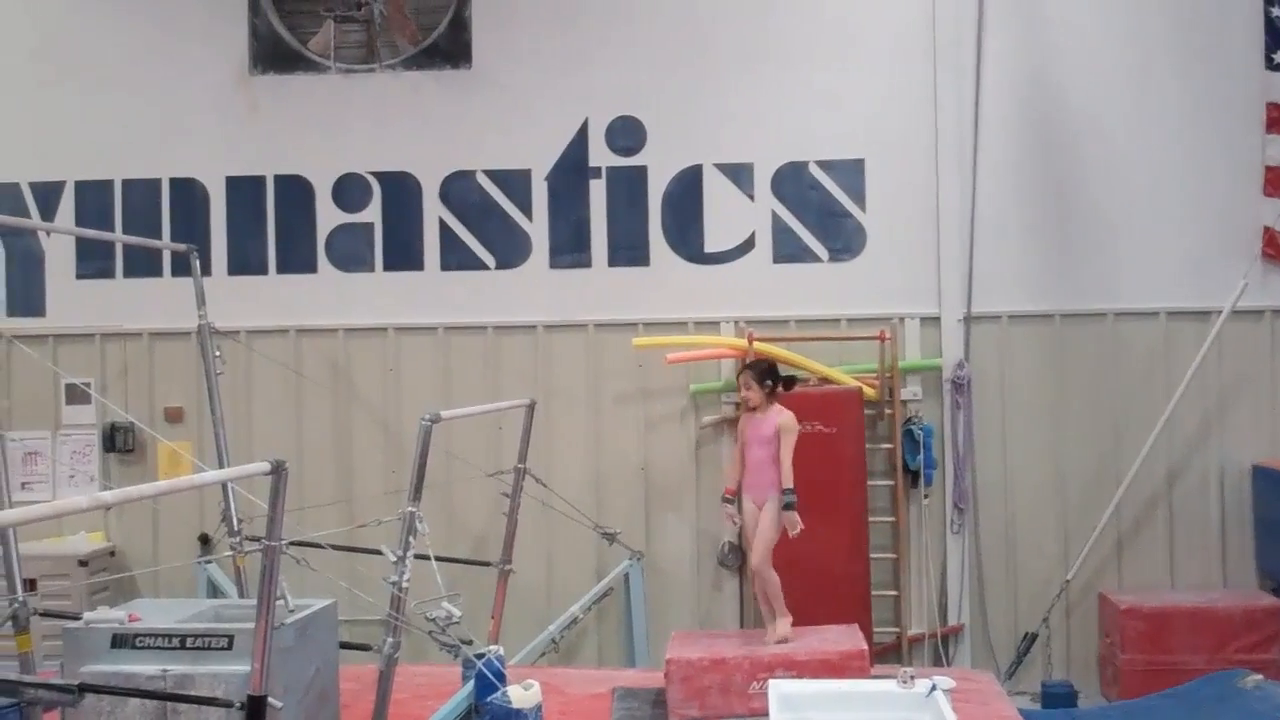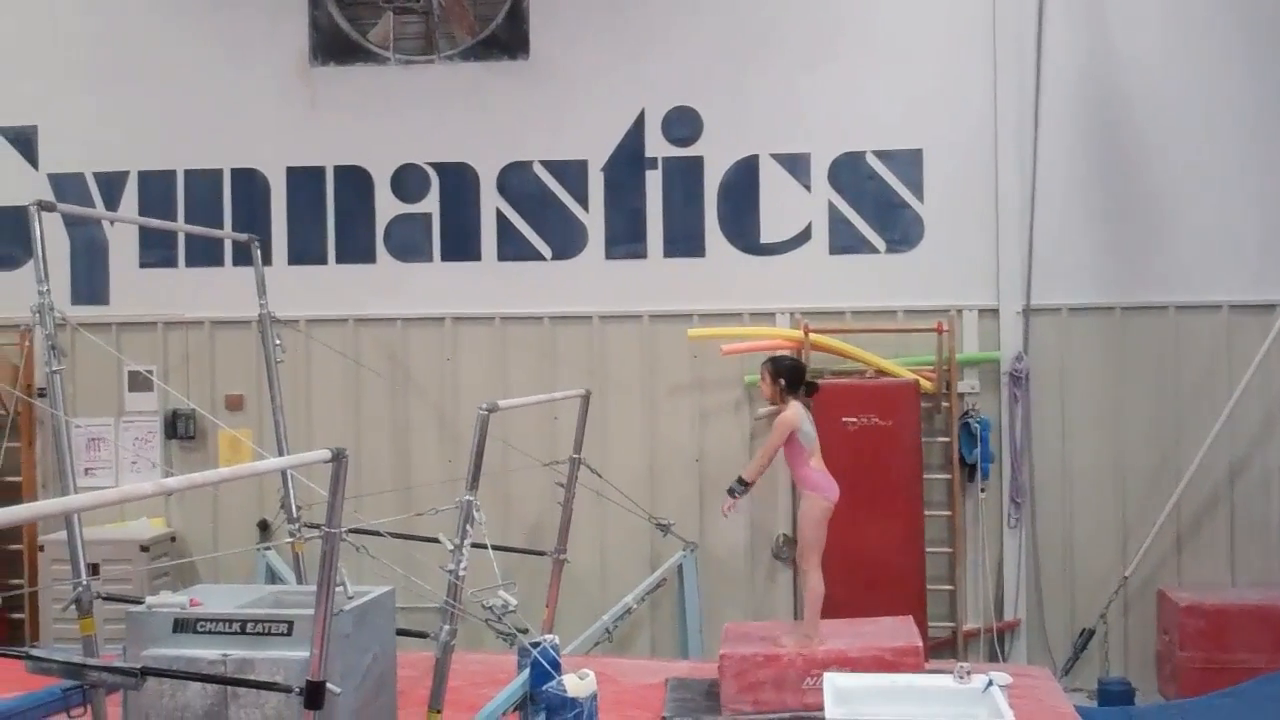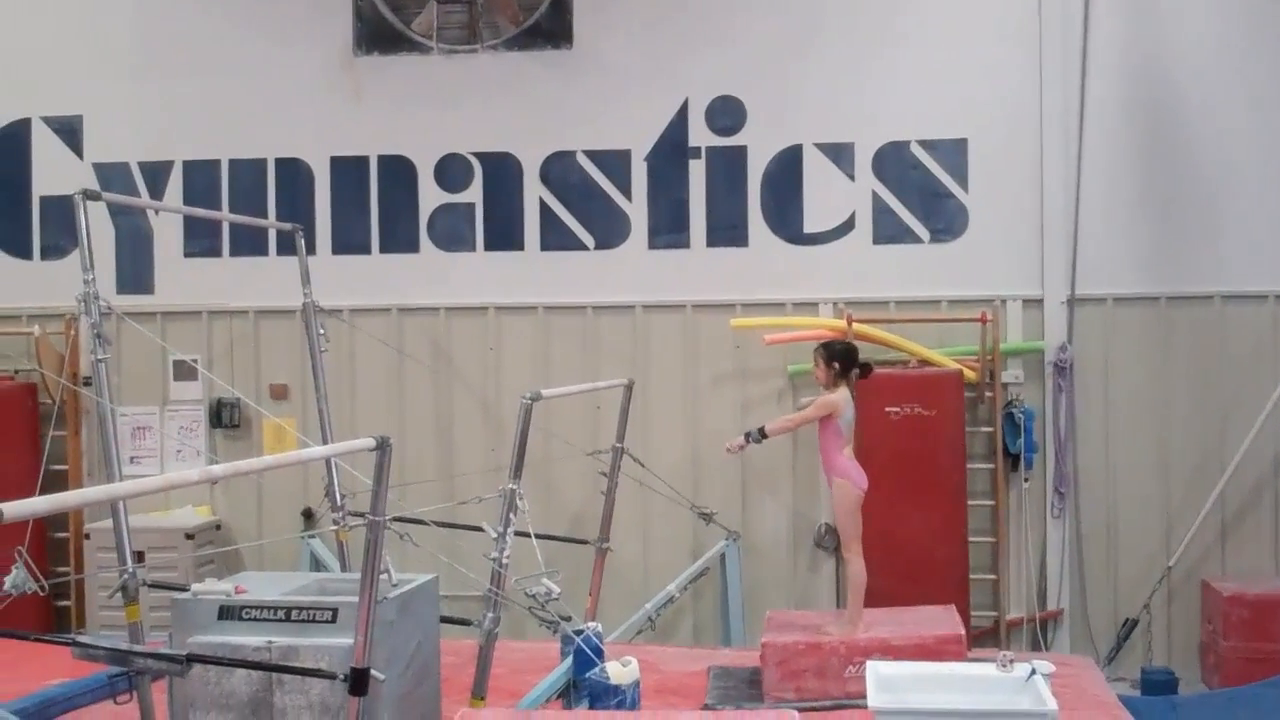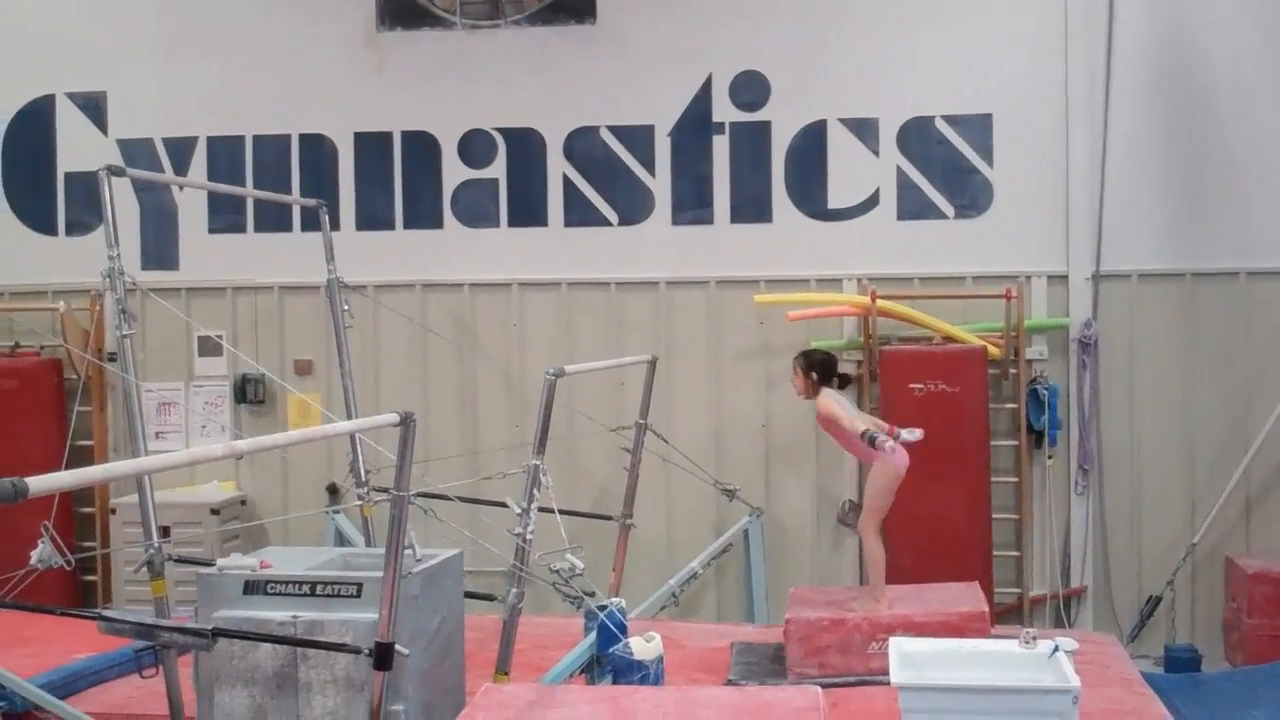
dt=1s
person 1, frame 1
left shoulder: (784, 418)
right shoulder: (745, 420)
left elbow: (785, 464)
left wrist: (789, 506)
right wrist: (729, 498)
left hip: (774, 496)
right hip: (750, 496)
left knee: (758, 562)
right knee: (759, 564)
left ankle: (783, 616)
right ankle: (771, 622)
person 1, frame 2
left shoulder: (788, 417)
right shoulder: (794, 411)
left elbow: (762, 459)
right elbow: (767, 458)
left wrist: (734, 492)
right wrist: (741, 490)
left hip: (816, 492)
right hip: (816, 490)
left knee: (810, 564)
right knee: (805, 562)
left ankle: (808, 634)
right ankle: (808, 629)
person 1, frame 3
left shoulder: (834, 399)
right shoulder: (841, 396)
left elbow: (790, 423)
right elbow: (797, 420)
left wrist: (748, 437)
right wrist: (751, 437)
left hip: (845, 480)
right hip: (845, 478)
left knee: (852, 552)
right knee: (850, 552)
left ankle: (854, 623)
right ankle: (852, 618)
person 1, frame 4
left shoulder: (822, 402)
right shoulder: (830, 397)
left elbow: (852, 424)
right elbow: (862, 419)
left wrist: (878, 442)
right wrist: (896, 433)
left hip: (886, 459)
right hip: (887, 456)
left knee: (867, 528)
right knee: (868, 528)
left ankle: (878, 599)
right ankle: (876, 594)
